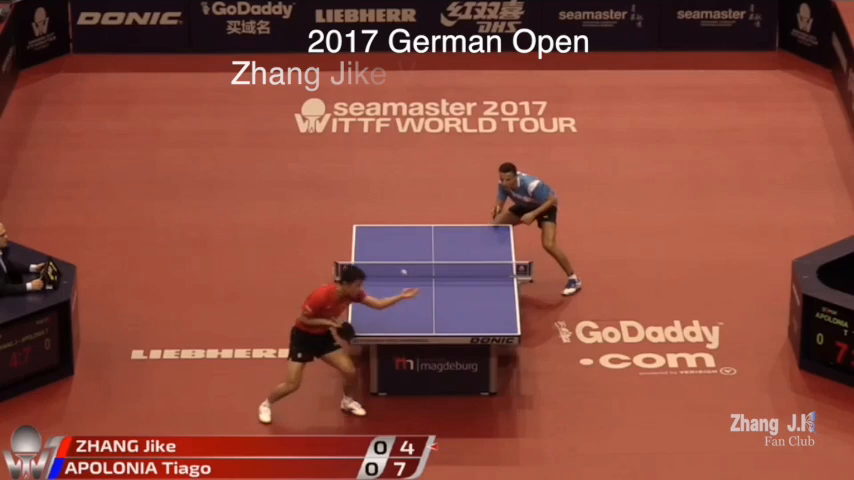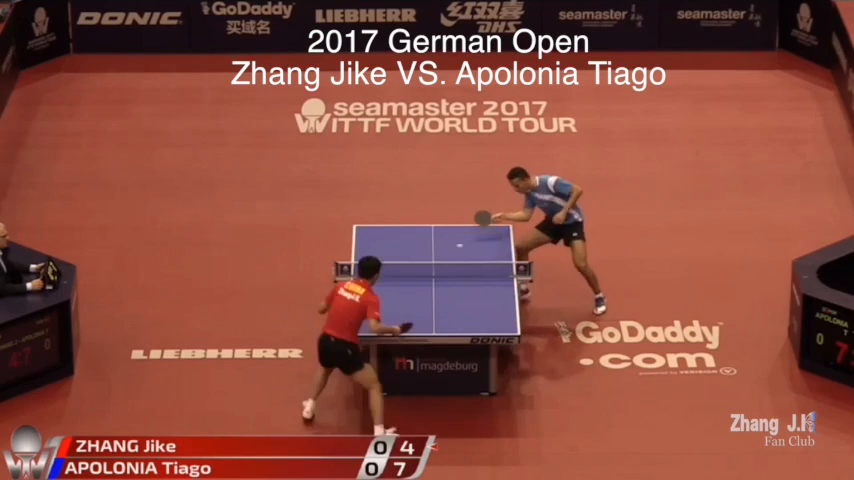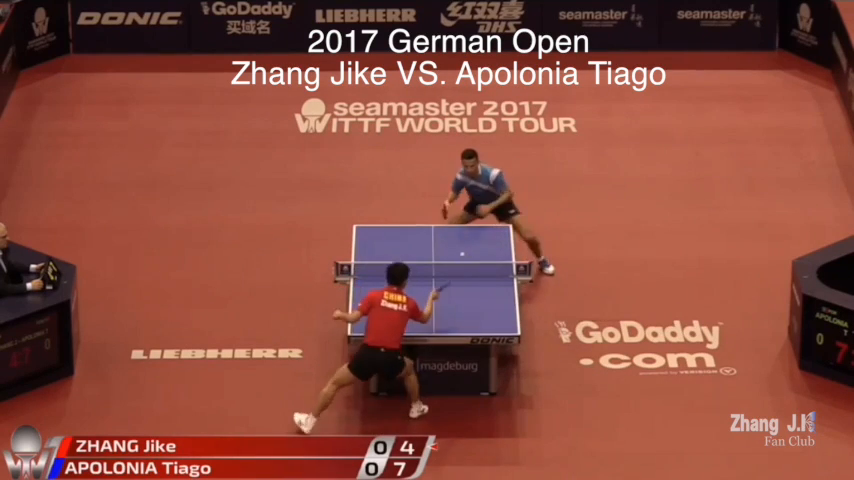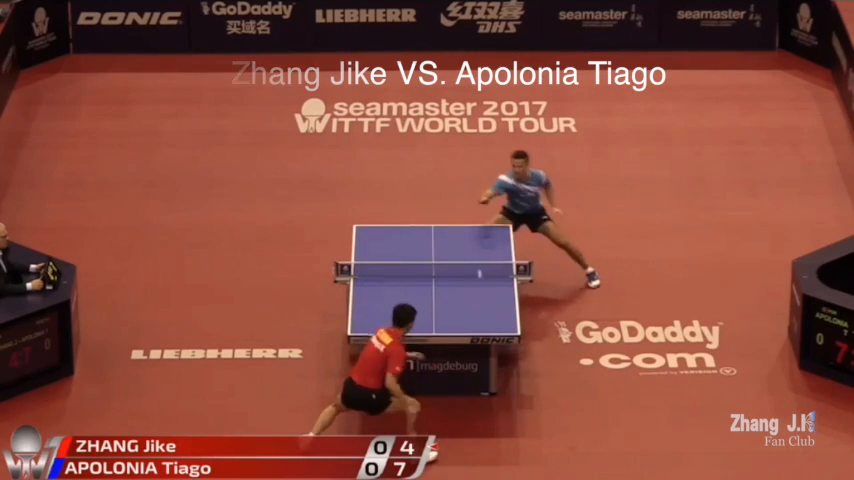
dt=1s
person 1, frame 1
left shoulder: (353, 294)
right shoulder: (321, 296)
left elbow: (378, 303)
right elbow: (301, 319)
left wrist: (402, 296)
right wrist: (328, 322)
left hip: (324, 337)
right hip: (303, 337)
left knee: (350, 372)
right knee: (292, 385)
left ankle: (347, 401)
right ankle: (266, 405)
person 1, frame 2
left shoulder: (341, 286)
right shoulder: (371, 298)
left elbow: (321, 309)
right elbow: (375, 327)
right wrist: (394, 330)
left hip: (325, 342)
right hip: (345, 348)
left knee: (326, 369)
right knee: (374, 387)
left ankle: (310, 406)
right ankle: (379, 431)
person 1, frame 3
left shoulder: (374, 296)
right shoulder: (410, 303)
left elbow: (353, 318)
right elbow: (425, 318)
left wrist: (339, 315)
right wrist: (432, 300)
left hip: (368, 354)
right hip: (391, 358)
left knee: (334, 384)
right knee: (409, 370)
left ankle: (309, 421)
right ankle: (416, 408)
person 1, frame 4
left shoulder: (382, 332)
right shoulder: (397, 348)
right elbow: (390, 382)
left wrist: (409, 356)
right wrist: (406, 405)
left hip: (351, 388)
right hip: (370, 396)
left knee: (335, 406)
right knee: (414, 406)
left ankle: (310, 439)
person 2, frame 1
left shoulder: (531, 185)
right shoulder: (503, 184)
left elbow: (553, 200)
right elbow: (500, 203)
left wrist: (533, 214)
right wrist: (496, 209)
left hip: (545, 206)
right hip: (525, 206)
left knee: (548, 245)
left ankle: (574, 279)
person 2, frame 2
left shoulder: (550, 182)
right shoulder: (529, 192)
left elbow: (578, 190)
right elbow: (526, 215)
left wrist: (564, 212)
right wrist: (503, 216)
left hip: (572, 222)
right hip: (553, 222)
left knee: (581, 264)
right knee: (520, 247)
left ankle: (599, 297)
right ankle: (522, 288)
person 2, frame 3
left shoulder: (493, 174)
right shoulder: (461, 177)
left elbow: (508, 194)
right elbow: (454, 192)
left wrist: (491, 207)
right wrist: (447, 202)
left hip: (501, 202)
right hip: (478, 202)
left knee: (529, 237)
left ankle: (541, 260)
person 2, frame 4
left shoulder: (539, 176)
right shoulder: (505, 180)
left elbow: (548, 186)
right elbow: (489, 194)
left wrist: (553, 206)
right wrist: (485, 199)
left hip: (535, 212)
right hip: (512, 212)
left knee: (563, 243)
left ankle: (590, 271)
